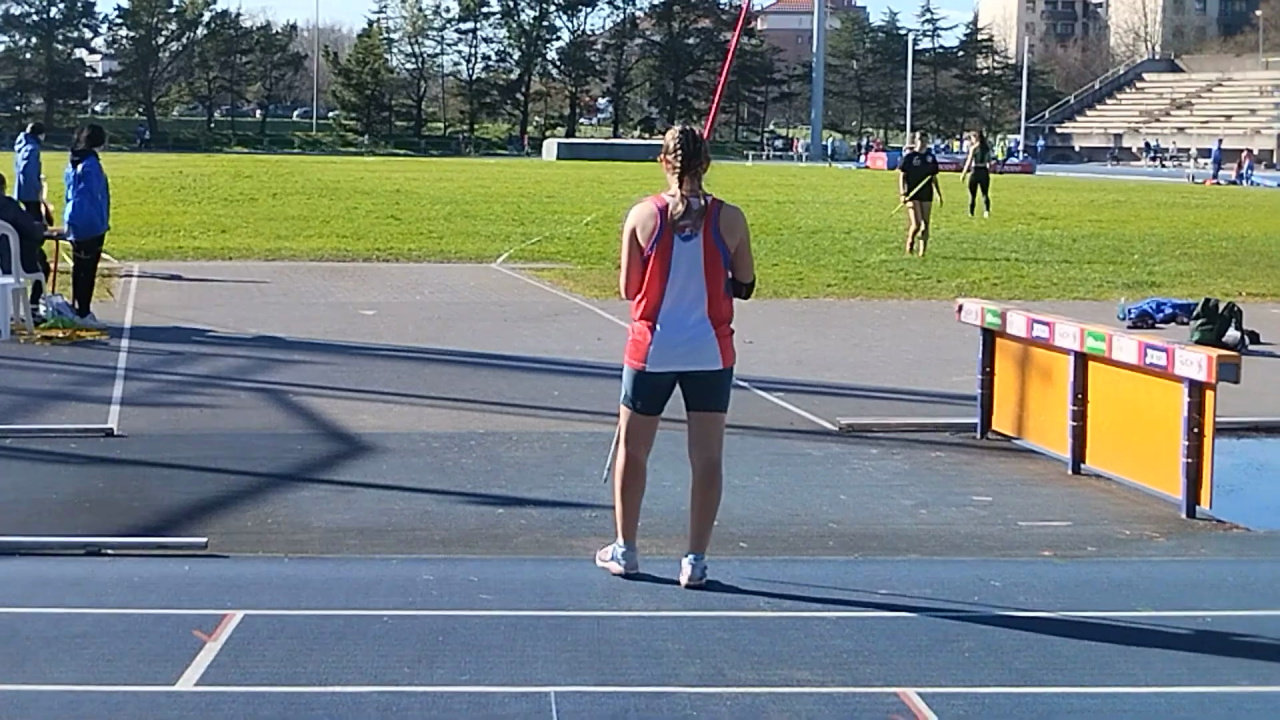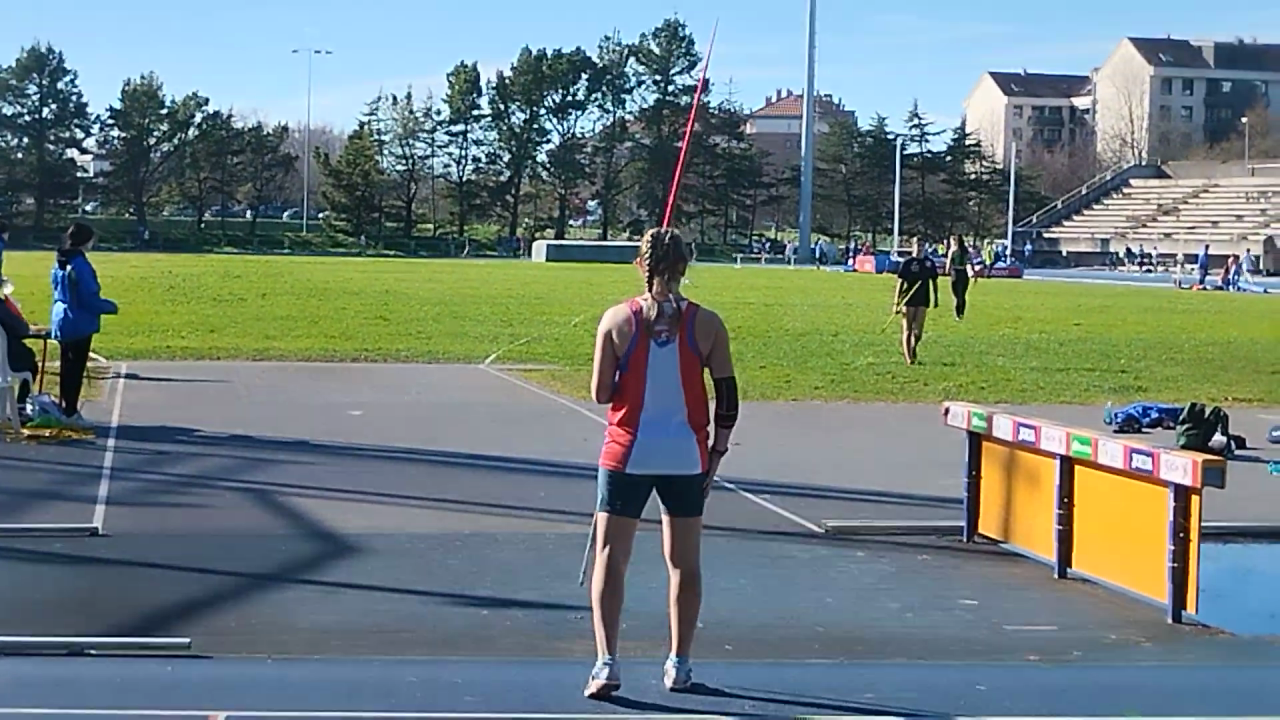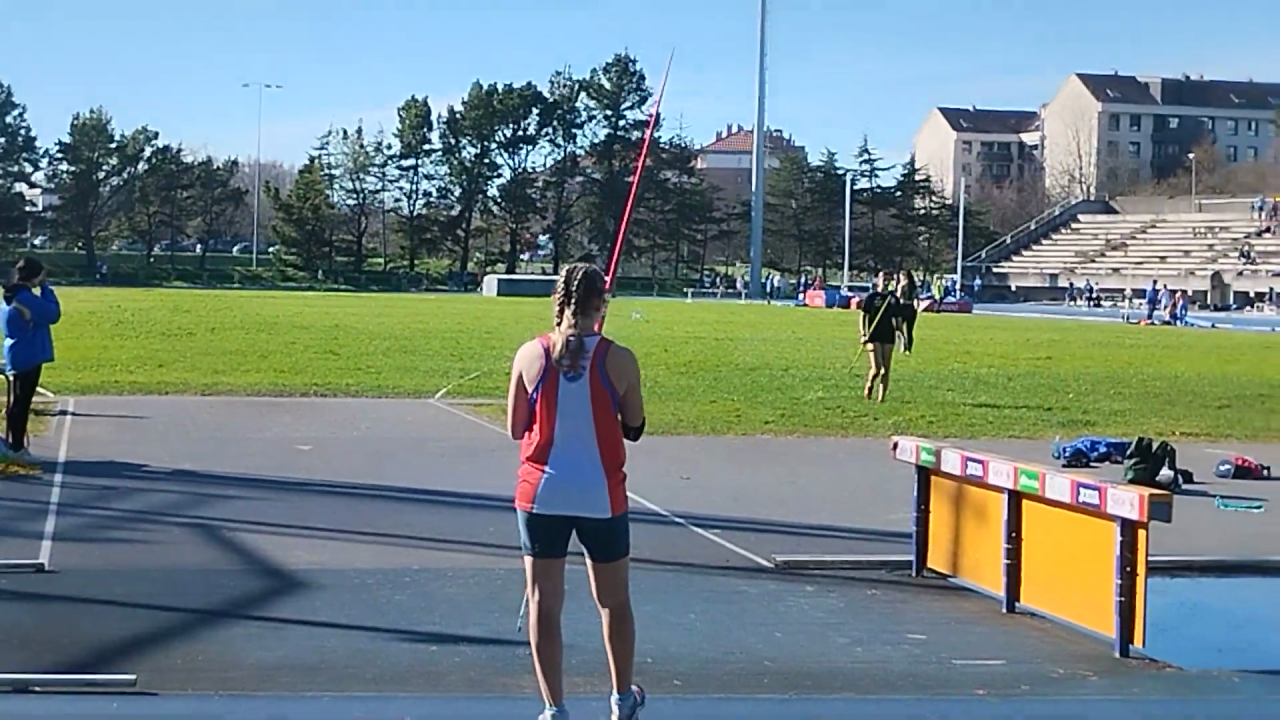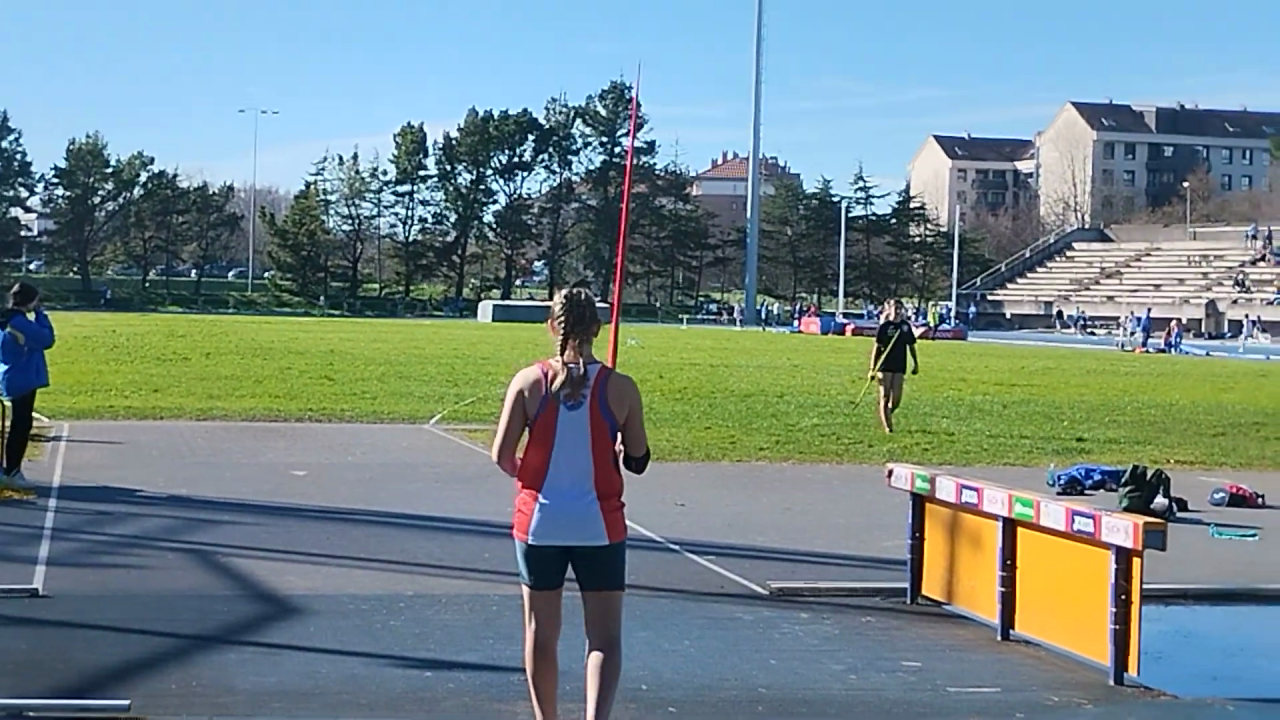
dt=0.5s
person 1, frame 1
left shoulder: (643, 215)
right shoulder: (730, 219)
left elbow: (628, 289)
right elbow: (744, 287)
left hip: (651, 350)
right hip: (710, 352)
left knee: (632, 450)
right knee: (707, 458)
left ankle: (625, 551)
right ankle: (693, 562)
person 1, frame 2
left shoulder: (617, 320)
right shoulder: (706, 324)
left elbow: (601, 392)
right elbow: (727, 394)
right wrist: (717, 448)
left hip: (628, 453)
right hip: (685, 455)
left knee: (609, 557)
right knee: (684, 562)
left ankle: (607, 663)
right ankle: (678, 664)
person 1, frame 3
left shoulder: (529, 355)
right shoulder: (619, 360)
left elbow: (516, 429)
right elbow: (634, 429)
left hip: (542, 493)
right hip: (601, 496)
left knee: (544, 602)
right knee: (614, 602)
person 1, frame 4
left shoulder: (529, 381)
right shoulder: (620, 388)
left elbow: (502, 455)
right elbow: (637, 462)
left hip: (540, 522)
right hip: (598, 526)
left knee: (541, 632)
right knee: (604, 637)
person 2, frame 1
left shoulder: (74, 163)
right shoulder: (90, 164)
right elbow: (82, 196)
right wrist: (74, 222)
left hip: (78, 225)
right hip: (89, 226)
left knee: (80, 269)
right knee: (88, 270)
left ankle: (79, 311)
right ankle: (83, 314)
person 2, frame 2
left shoulder: (61, 262)
right shoulder: (80, 264)
right elbow: (90, 298)
right wrist: (110, 307)
left hip: (62, 322)
right hip: (78, 323)
left knee: (68, 368)
right knee: (76, 369)
left ankle: (67, 410)
right ankle: (70, 413)
person 2, frame 3
right shoulder: (26, 298)
left elbow: (38, 314)
right elbow: (53, 314)
left wrist: (42, 289)
right wrist: (46, 288)
left hip: (17, 355)
right hip: (28, 356)
left knee: (18, 402)
right knee: (22, 403)
right ankle: (17, 448)
person 2, frame 4
right shoulder: (20, 323)
left elbow: (34, 336)
right elbow: (47, 339)
left wrist: (37, 313)
right wrist: (40, 313)
right hip: (23, 381)
left knee: (21, 426)
right knee: (20, 427)
